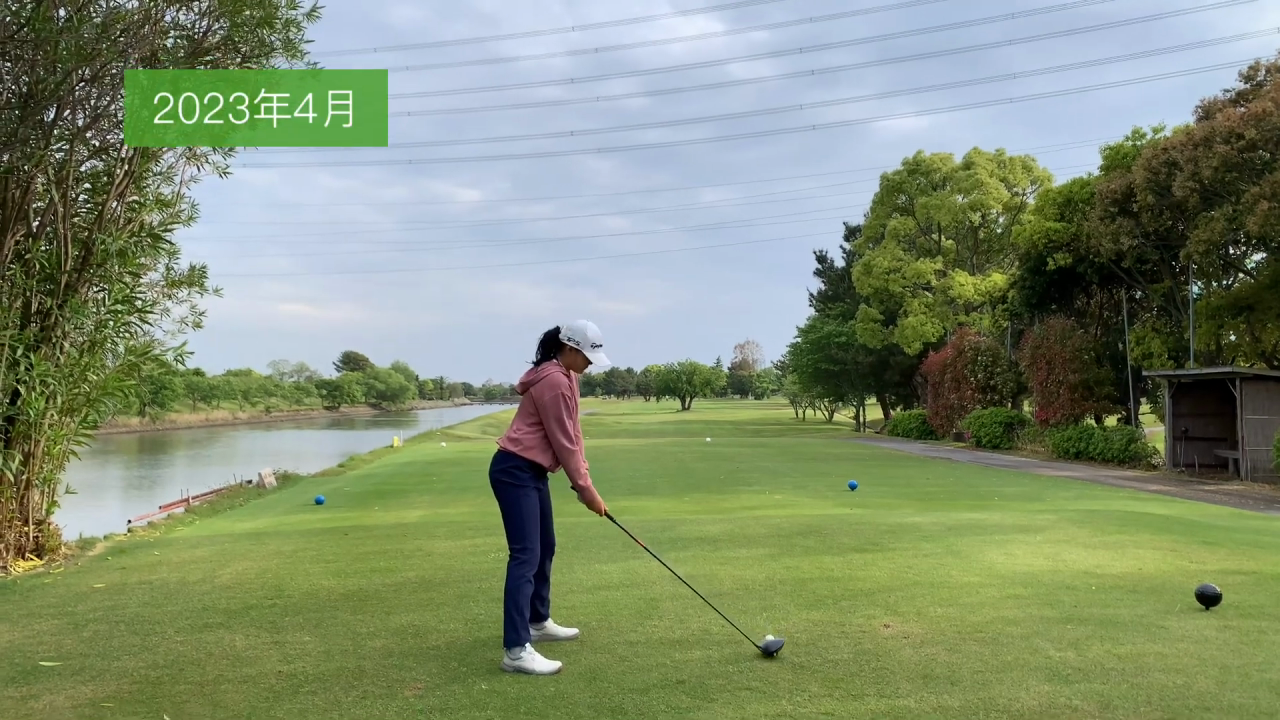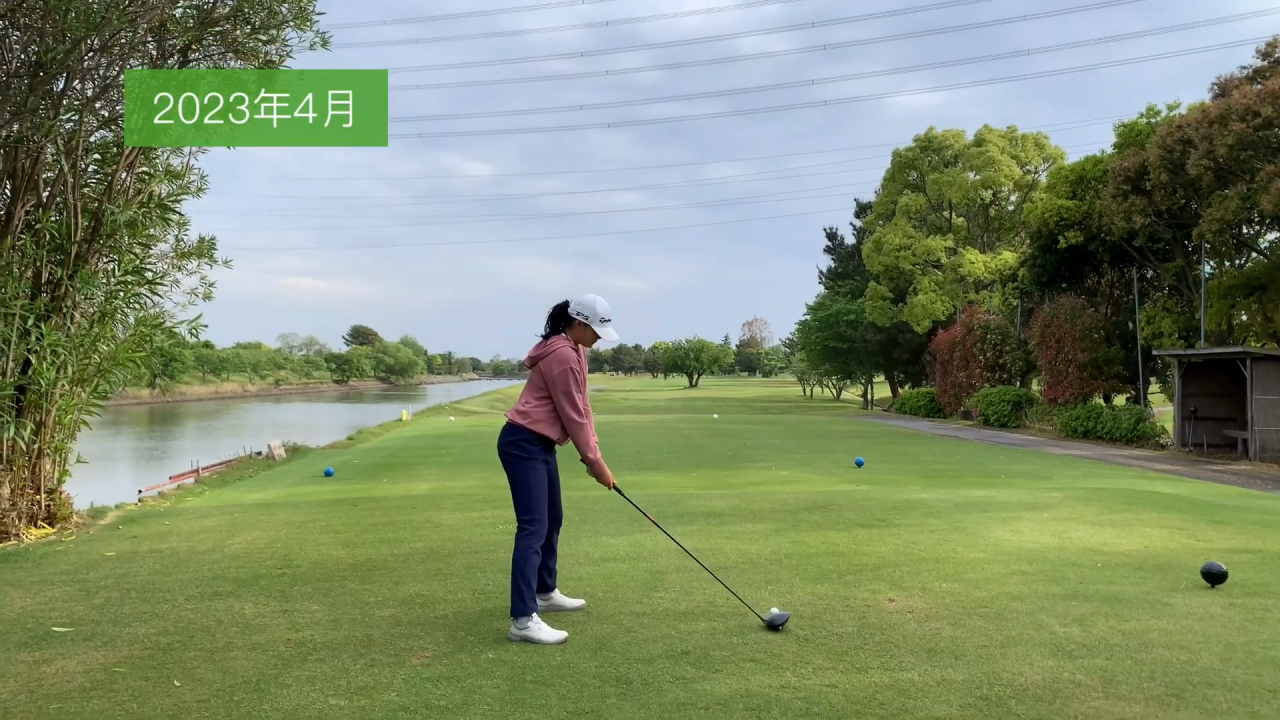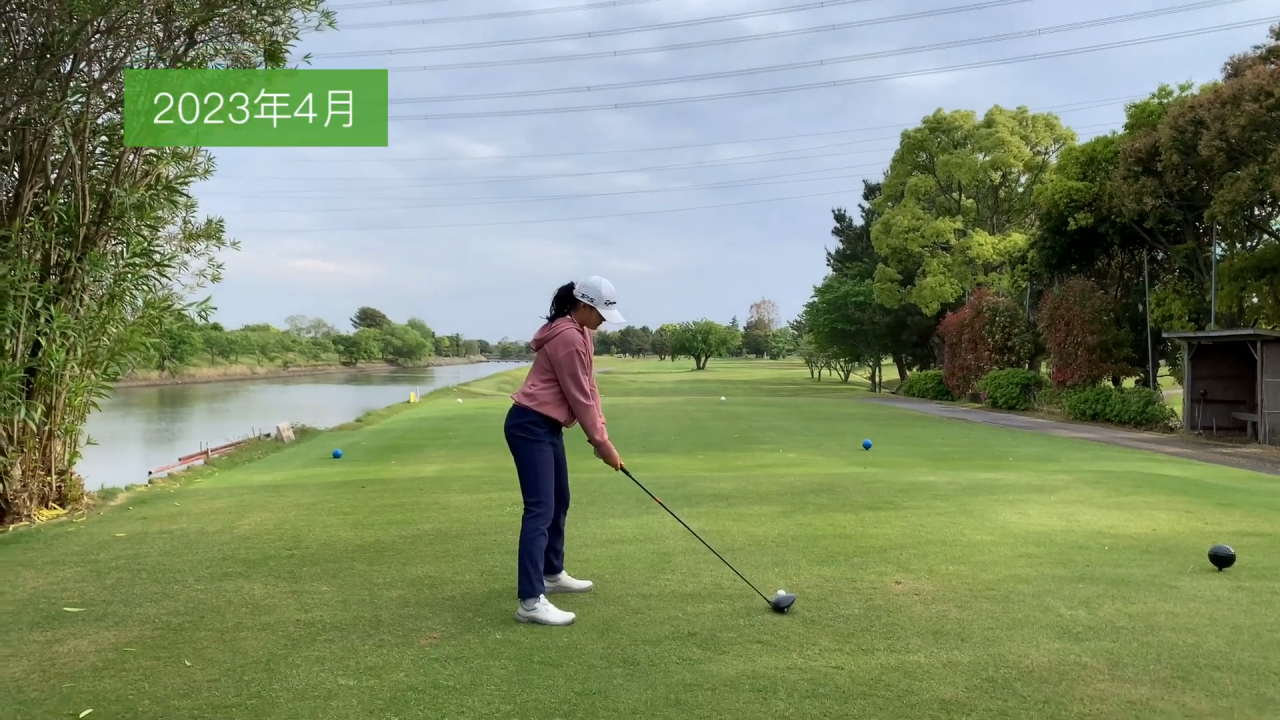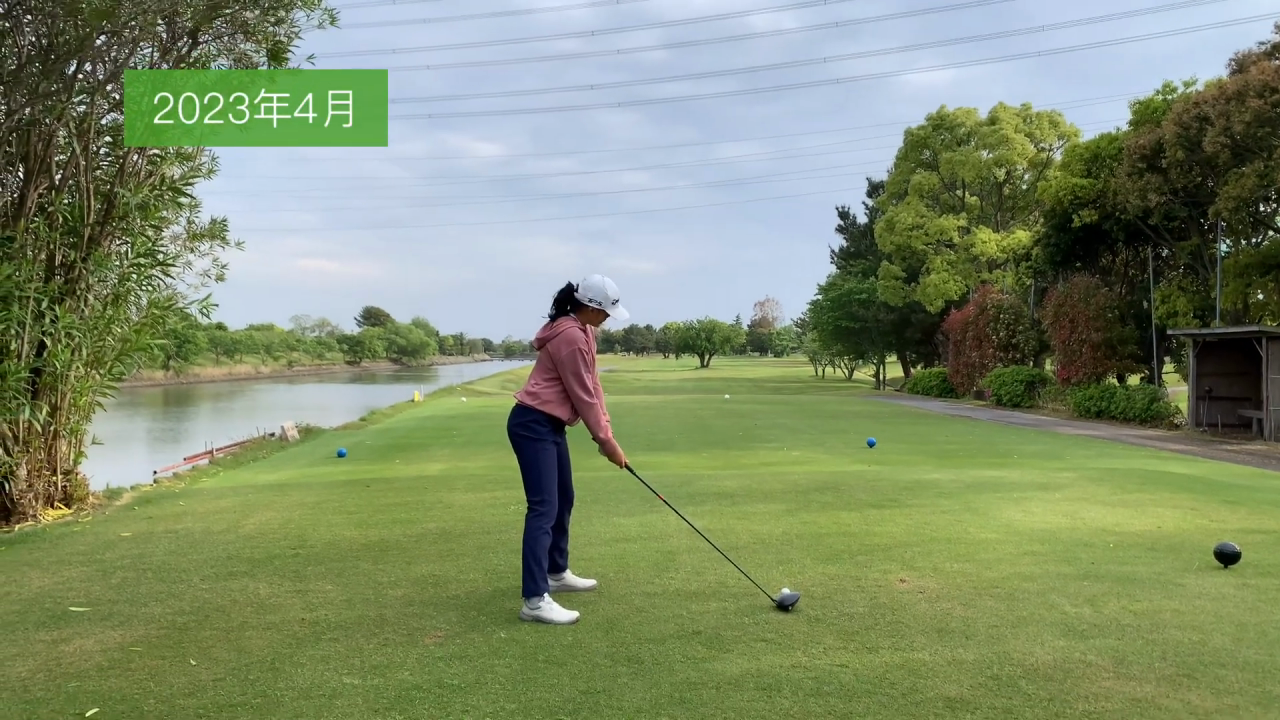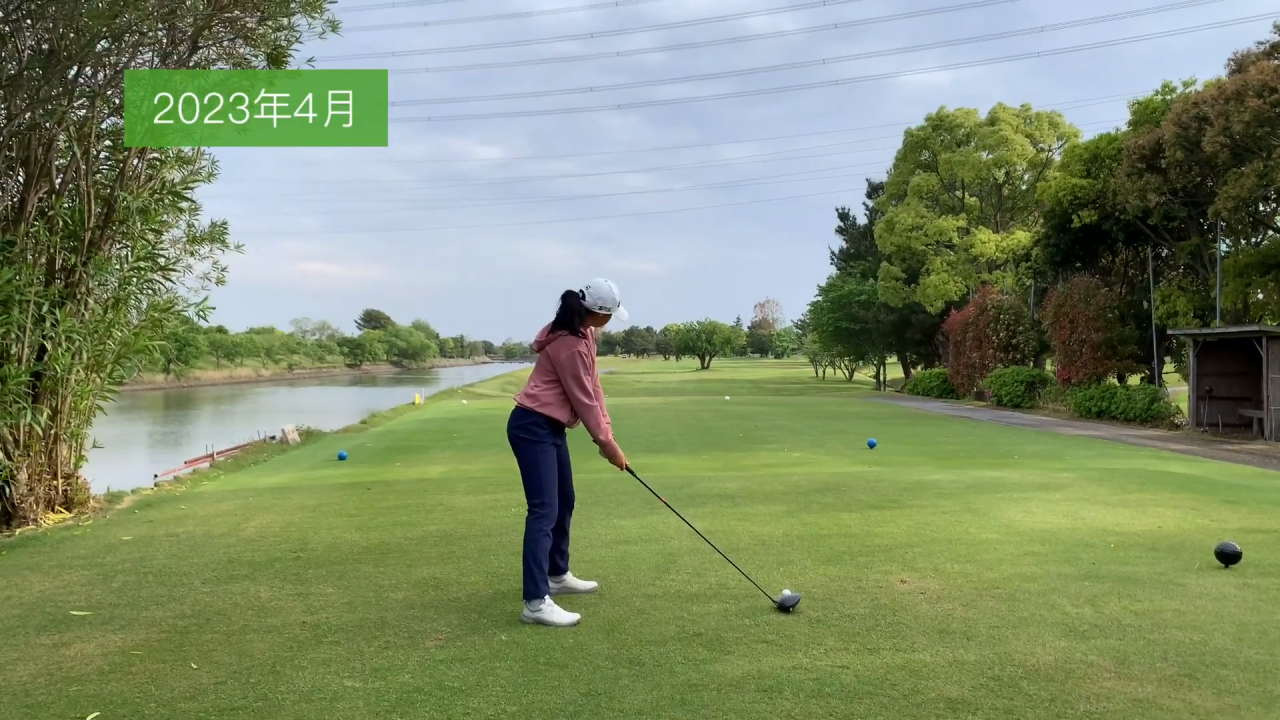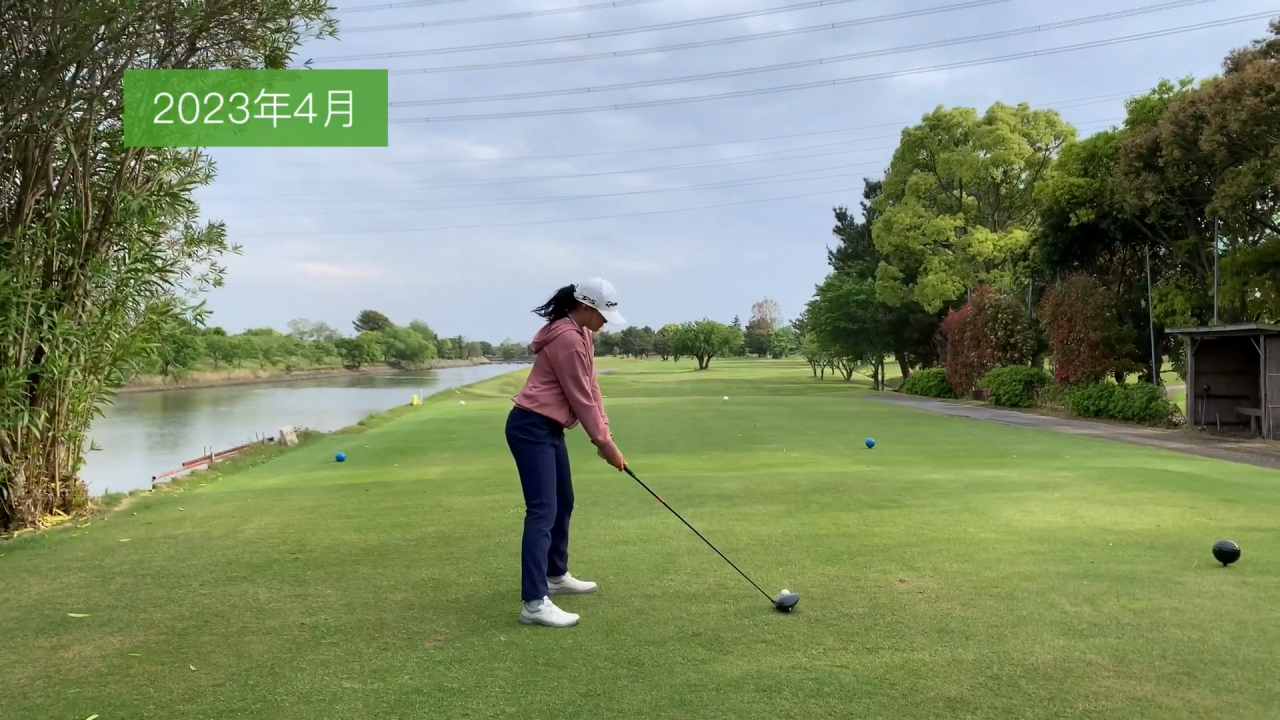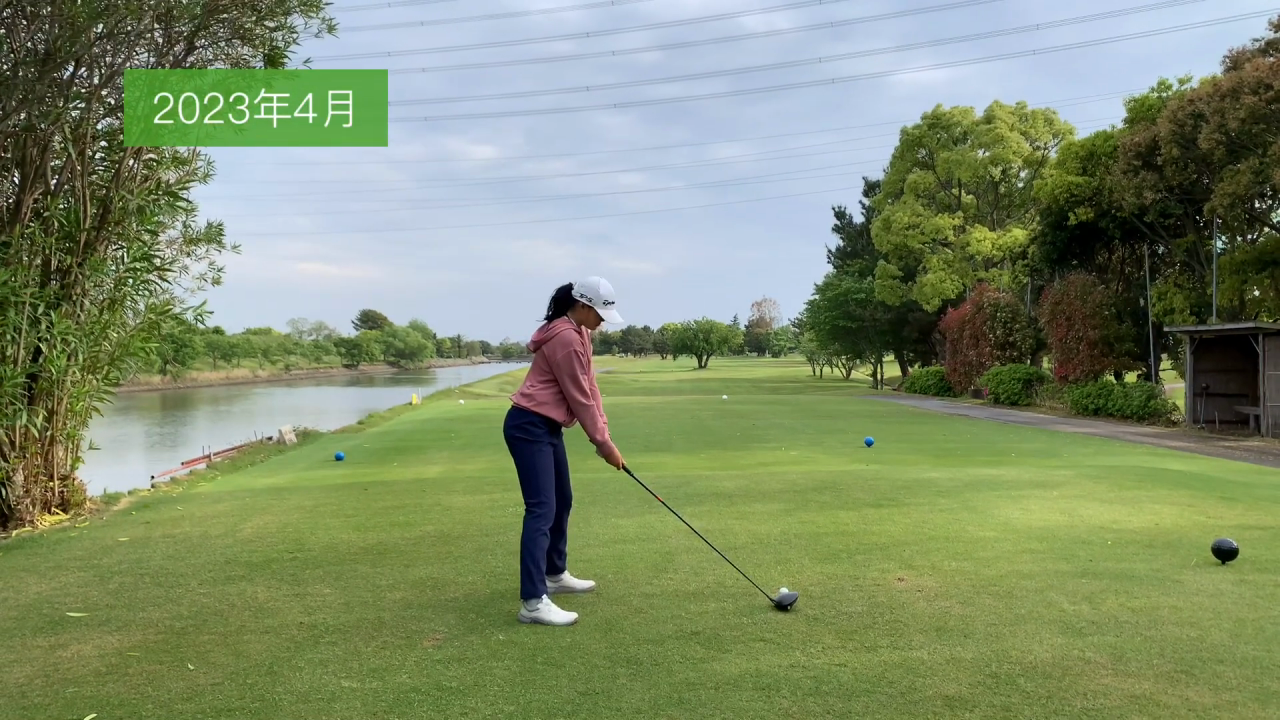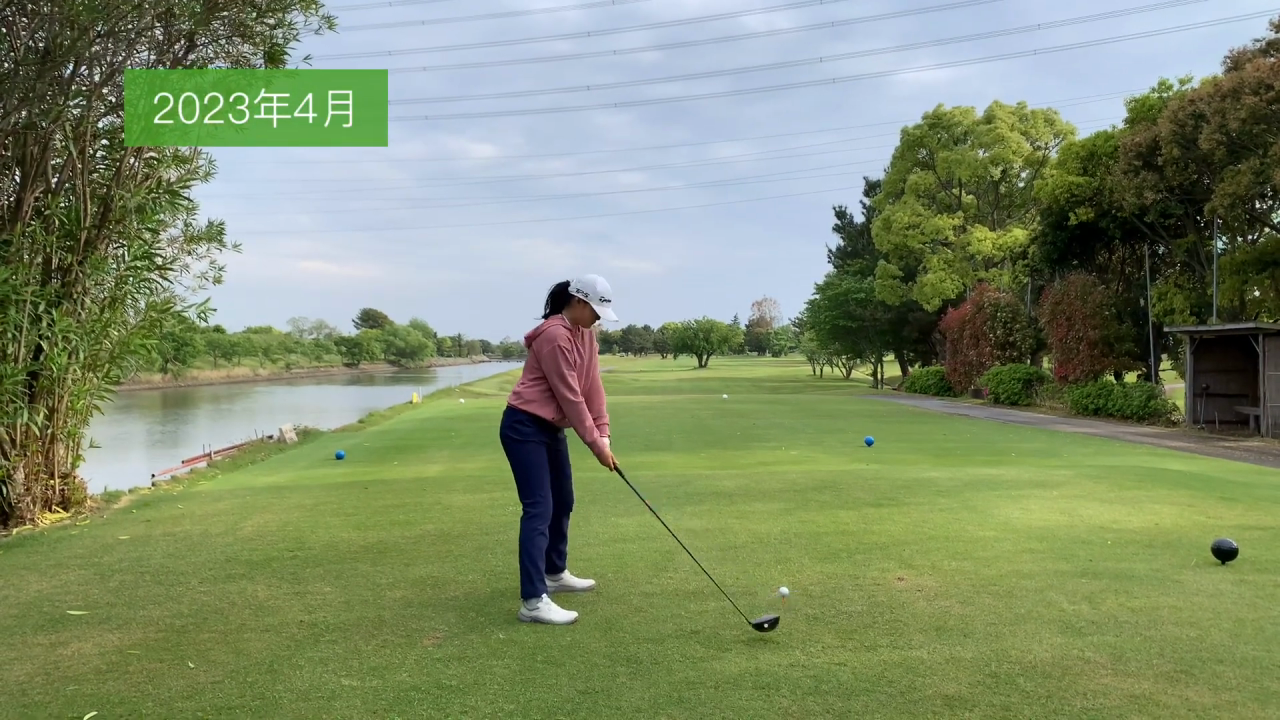
dt=0.4s
person 1, frame 1
left shoulder: (565, 376)
right shoulder: (554, 382)
left elbow: (573, 433)
right elbow: (563, 443)
left wrist: (585, 478)
right wrist: (586, 489)
left hip: (532, 471)
right hip: (515, 471)
left knee: (545, 548)
right knee: (525, 555)
left ankle: (538, 622)
right ankle: (516, 650)
person 1, frame 2
left shoulder: (574, 350)
right shoulder: (562, 357)
left elbow: (582, 407)
right elbow: (572, 416)
left wrist: (594, 451)
right wrist: (596, 463)
left hip: (540, 444)
right hip: (524, 443)
left knee: (552, 520)
right knee: (533, 527)
left ankle: (545, 593)
right ankle: (523, 620)
person 1, frame 3
left shoulder: (579, 332)
right shoulder: (567, 338)
left elbow: (589, 387)
right elbow: (578, 398)
left wrist: (602, 432)
right wrist: (602, 443)
left hip: (547, 426)
right hip: (530, 426)
left knee: (559, 501)
right knee: (540, 509)
left ankle: (552, 574)
right ankle: (531, 601)
person 1, frame 4
left shoulder: (582, 330)
right shoulder: (570, 338)
left elbow: (593, 386)
right elbow: (582, 396)
left wrist: (606, 430)
right wrist: (606, 441)
left hip: (550, 425)
right hip: (533, 424)
left knee: (563, 500)
right knee: (543, 508)
left ankle: (556, 573)
right ankle: (535, 600)
person 1, frame 5
left shoulder: (582, 332)
right shoulder: (570, 342)
left elbow: (593, 386)
right elbow: (582, 398)
left wrist: (607, 432)
right wrist: (606, 442)
left hip: (550, 427)
right hip: (533, 427)
left knee: (564, 502)
right knee: (544, 510)
left ankle: (557, 575)
right ankle: (536, 602)
person 1, frame 6
left shoulder: (580, 333)
right shoulder: (567, 340)
left elbow: (591, 388)
right elbow: (580, 399)
left wrist: (606, 433)
right wrist: (605, 444)
left hip: (549, 428)
right hip: (531, 427)
left knee: (563, 503)
right knee: (543, 511)
left ankle: (556, 576)
right ankle: (535, 603)
person 1, frame 7
left shoulder: (579, 332)
right shoulder: (565, 339)
left elbow: (590, 387)
right elbow: (579, 398)
left wrist: (604, 432)
right wrist: (603, 443)
left hip: (547, 427)
right hip: (529, 427)
left knee: (562, 501)
right knee: (541, 509)
left ankle: (554, 574)
right ankle: (533, 602)
person 1, frame 8
left shoulder: (586, 335)
right shoulder: (555, 336)
left elbow: (592, 386)
right elbow: (569, 396)
left wrist: (603, 432)
right wrist: (594, 443)
left hip: (550, 428)
right hip: (525, 426)
left knee: (562, 503)
right knee: (539, 509)
left ankle: (554, 573)
right ankle: (533, 601)
